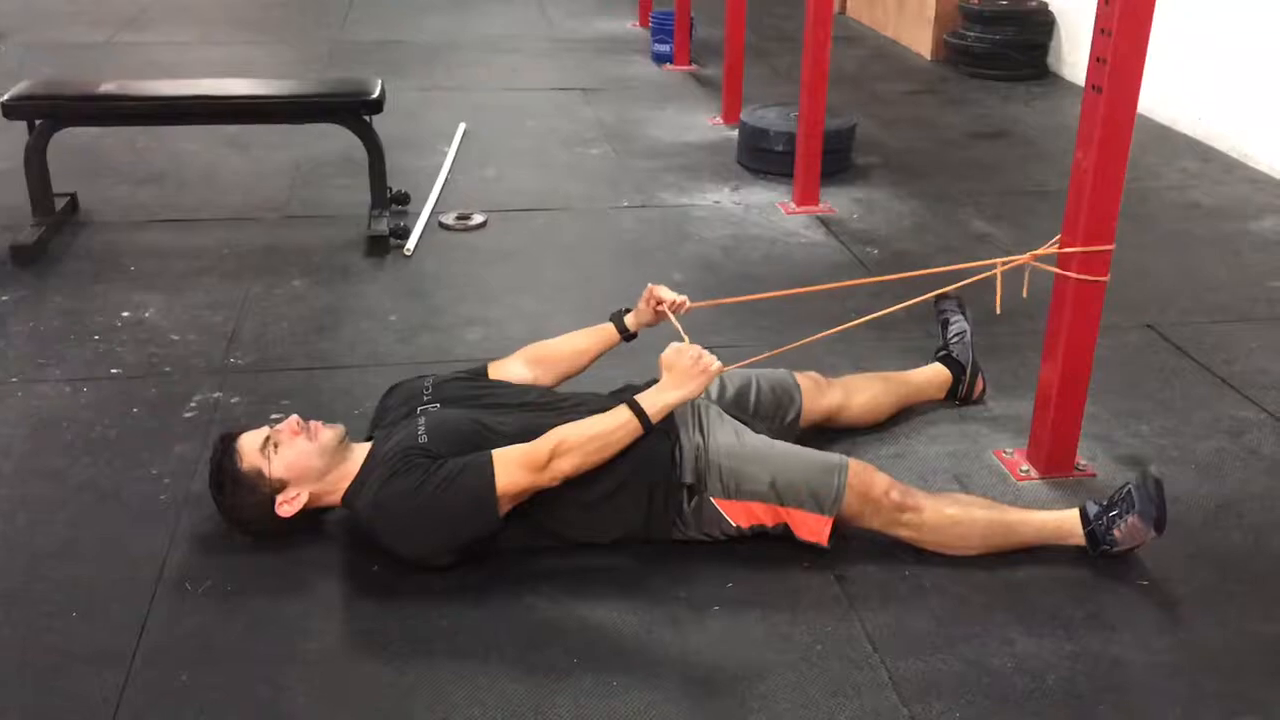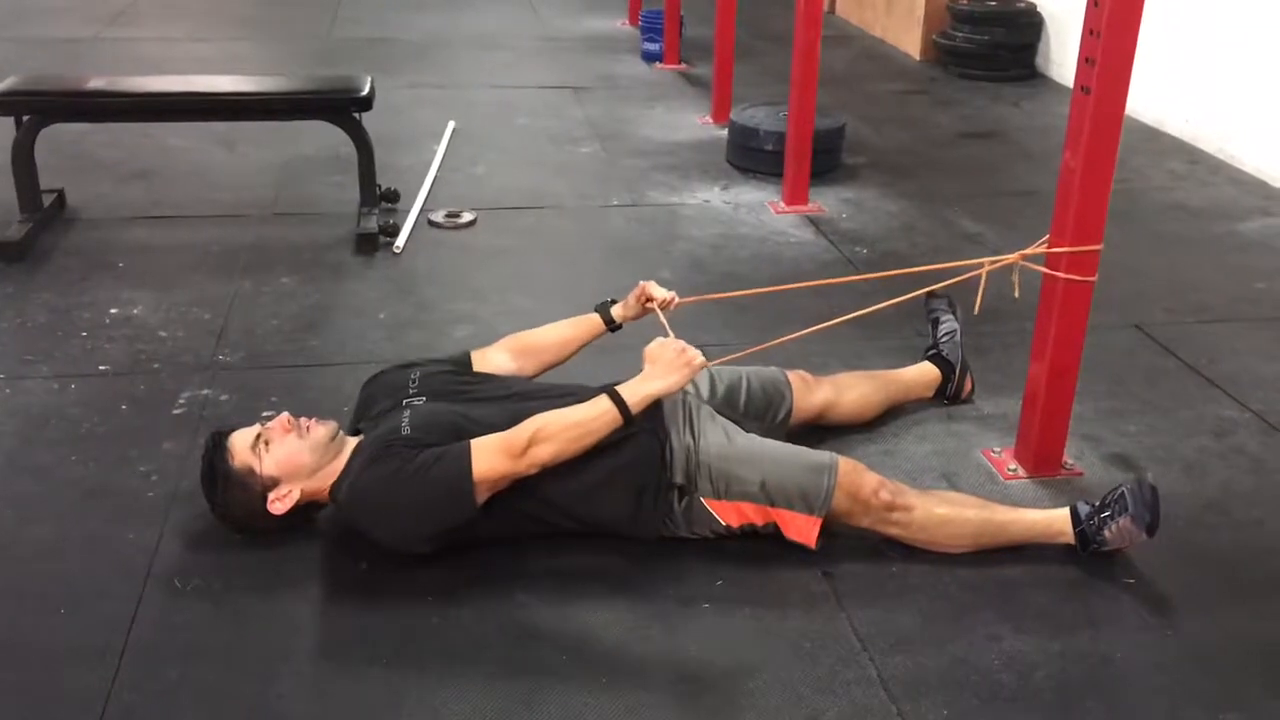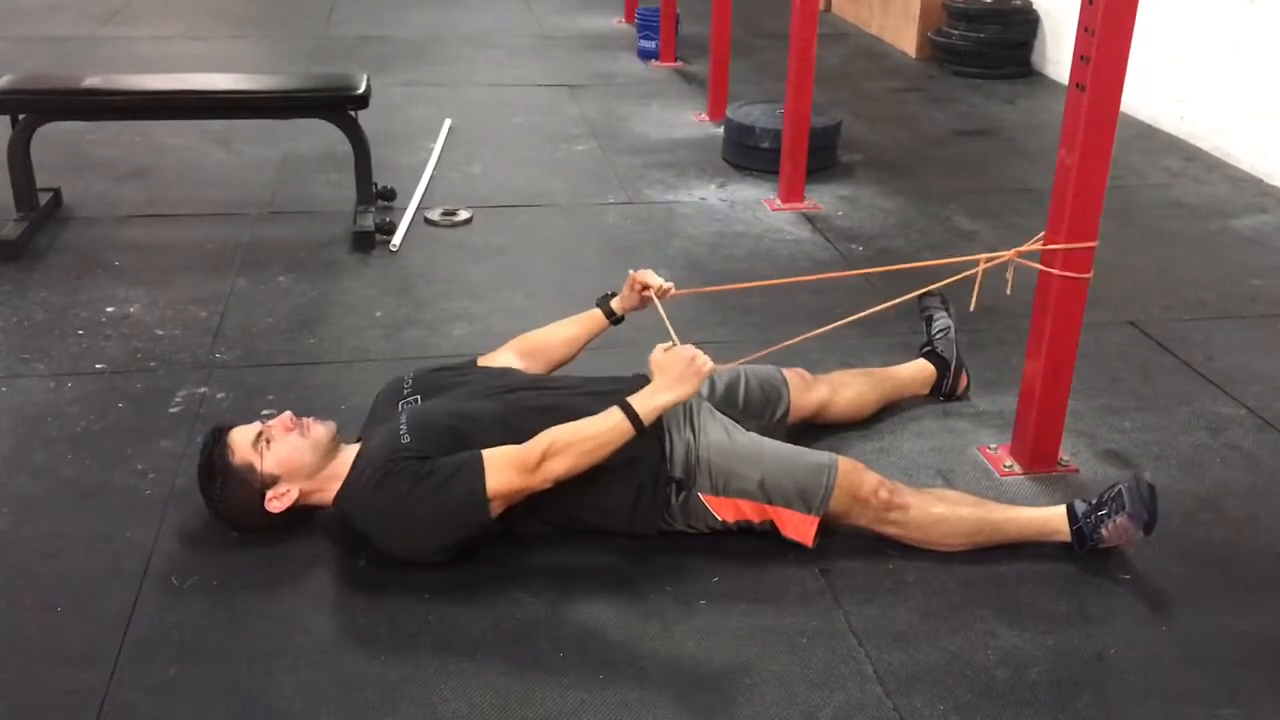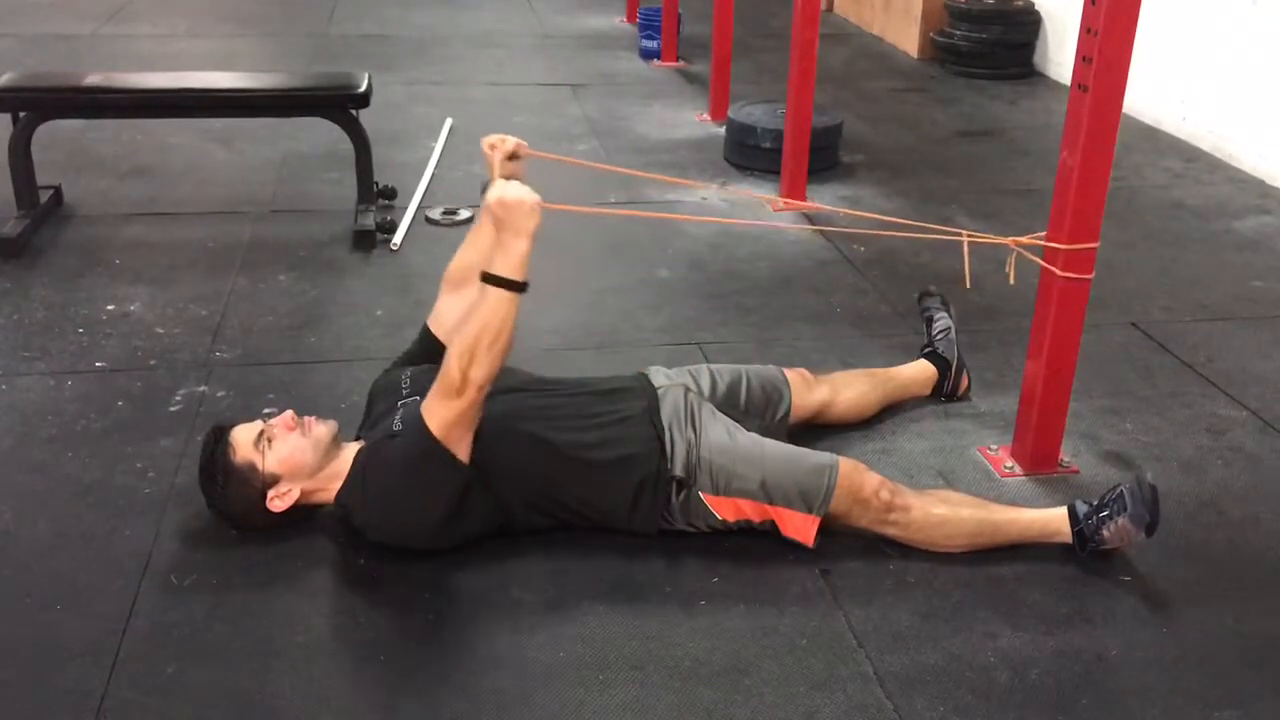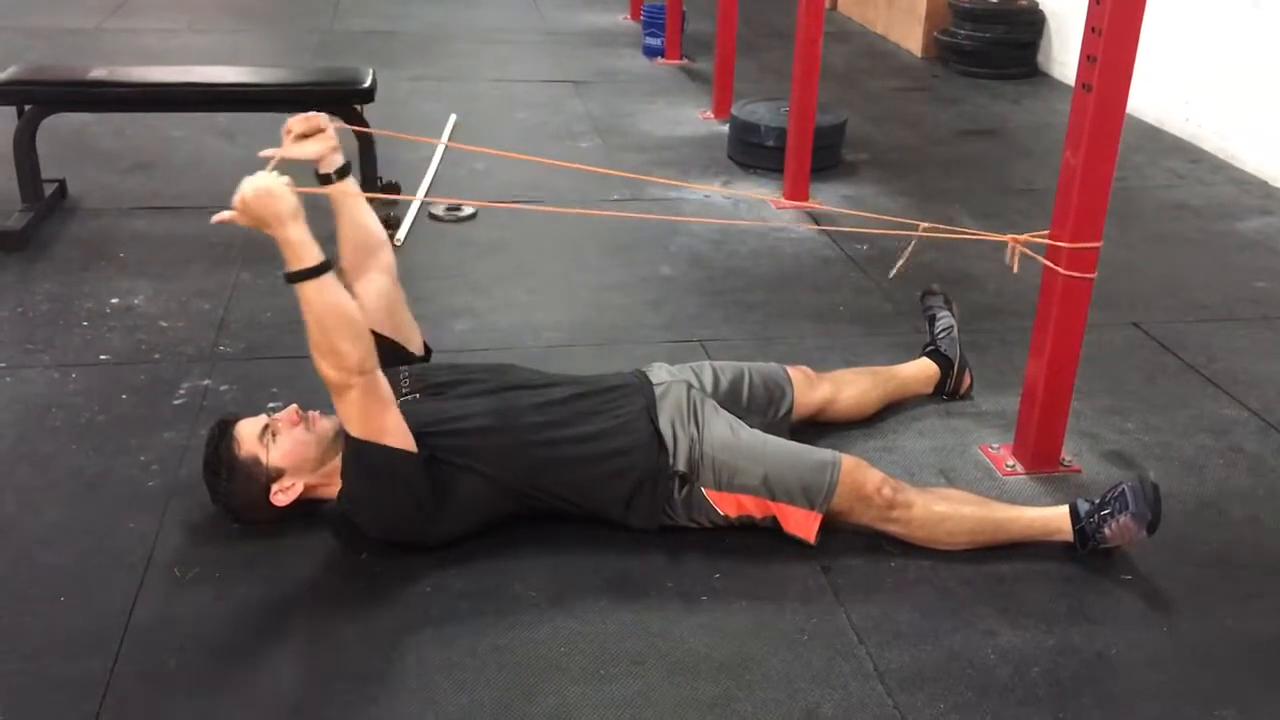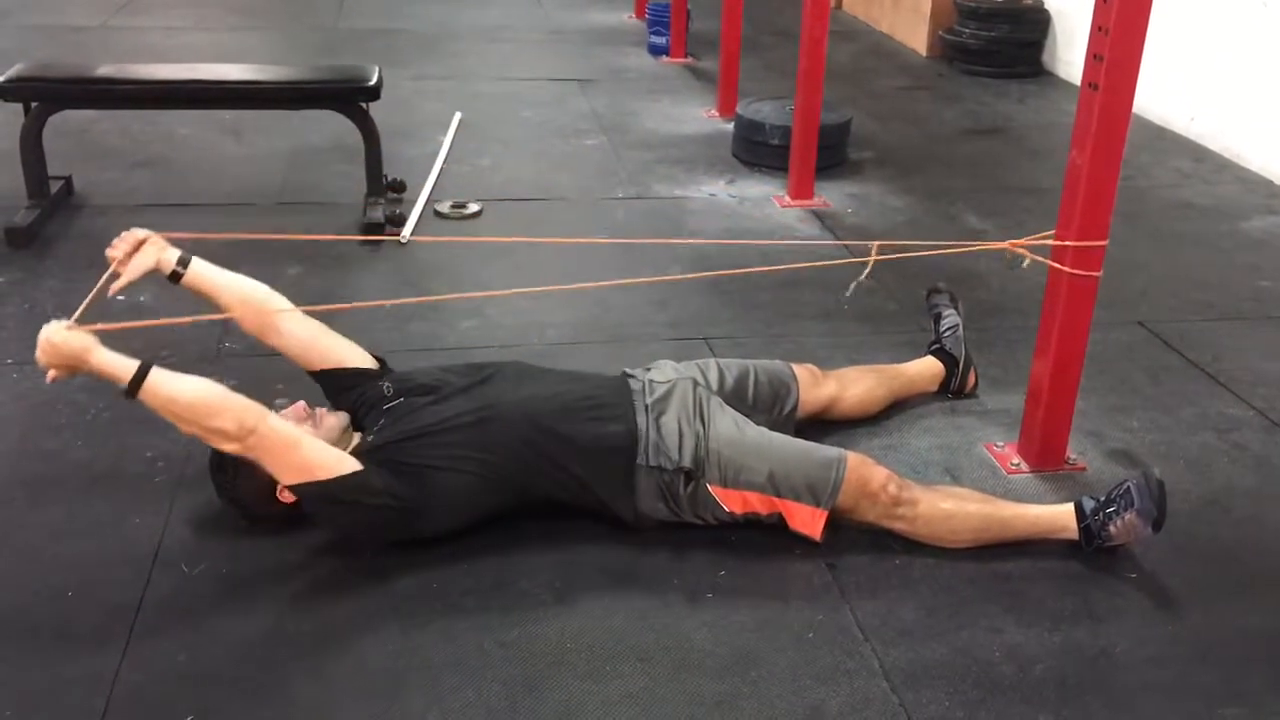
dt=0.7s
person 1, frame 1
left shoulder: (399, 407)
right shoulder: (404, 509)
left elbow: (524, 371)
right elbow: (547, 463)
left wrist: (628, 323)
right wrist: (662, 394)
left hip: (655, 415)
right hip: (678, 477)
left knee: (819, 393)
right knee: (884, 500)
left ankle: (948, 375)
right ankle: (1085, 528)
person 1, frame 2
left shoulder: (383, 396)
right shoulder: (386, 497)
left elbow: (505, 359)
right elbow: (527, 452)
left wrist: (617, 314)
right wrist: (644, 384)
left hip: (650, 408)
right hip: (667, 475)
left knee: (808, 390)
right knee: (875, 499)
left ankle: (939, 373)
right ankle: (1077, 526)
person 1, frame 3
left shoulder: (392, 407)
right shoulder: (393, 508)
left elbow: (513, 362)
right elbow: (536, 467)
left wrist: (613, 306)
right wrist: (655, 396)
left hip: (645, 405)
right hip: (665, 471)
left knee: (804, 387)
right knee: (873, 499)
left ankle: (933, 371)
right ankle: (1073, 527)
person 1, frame 4
left shoulder: (389, 403)
right shoulder: (391, 502)
left elbow: (457, 307)
right elbow: (464, 395)
left wrist: (491, 191)
right wrist: (511, 243)
left hip: (648, 396)
right hip: (666, 471)
left knee: (809, 388)
right knee: (876, 500)
left ankle: (935, 370)
right ankle: (1074, 525)
person 1, frame 5
left shoulder: (384, 412)
right shoulder: (386, 503)
left elbow: (375, 280)
right elbow: (354, 375)
left wrist: (333, 169)
right wrist: (291, 235)
left hip: (649, 394)
right hip: (665, 468)
left knee: (809, 387)
right knee: (876, 497)
left ankle: (935, 370)
right ankle: (1074, 524)
person 1, frame 6
left shoulder: (377, 406)
right shoulder: (378, 499)
left elbow: (283, 320)
right elbow: (243, 426)
left wrist: (174, 260)
right wrist: (101, 362)
left hip: (644, 393)
right hip: (660, 463)
left knee: (814, 386)
right knee: (879, 493)
left ankle: (940, 368)
right ankle: (1081, 522)
